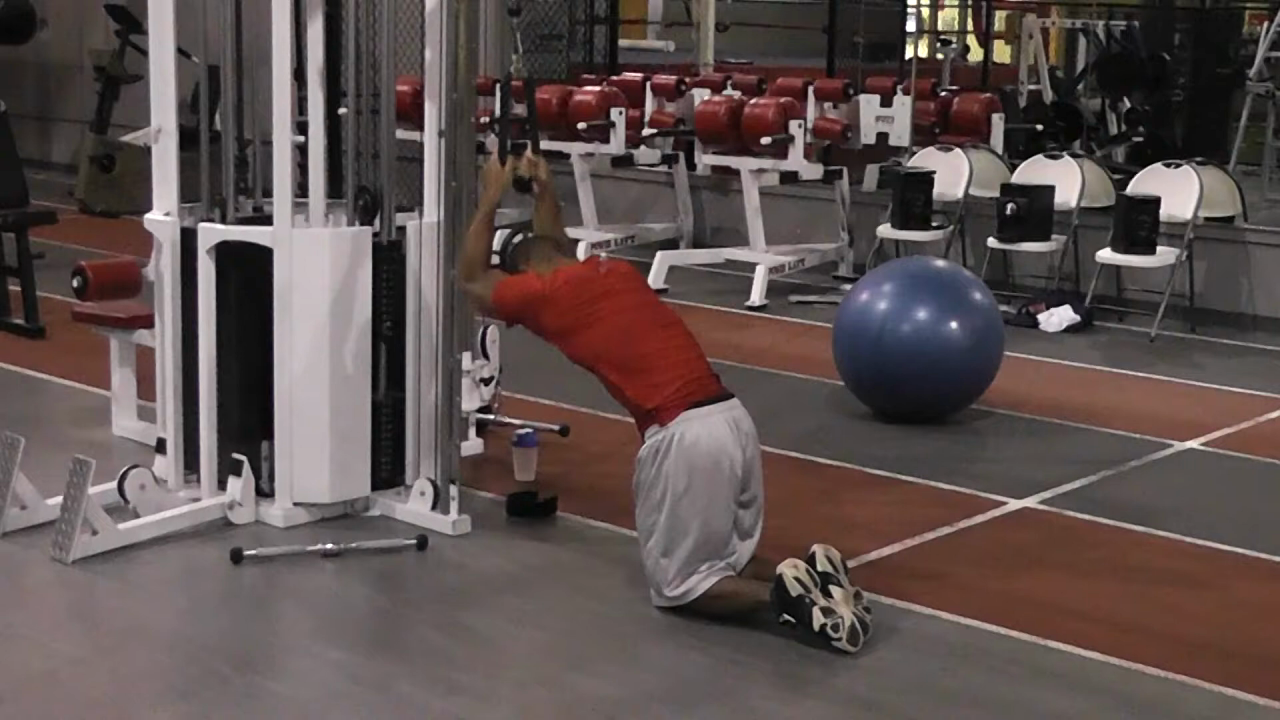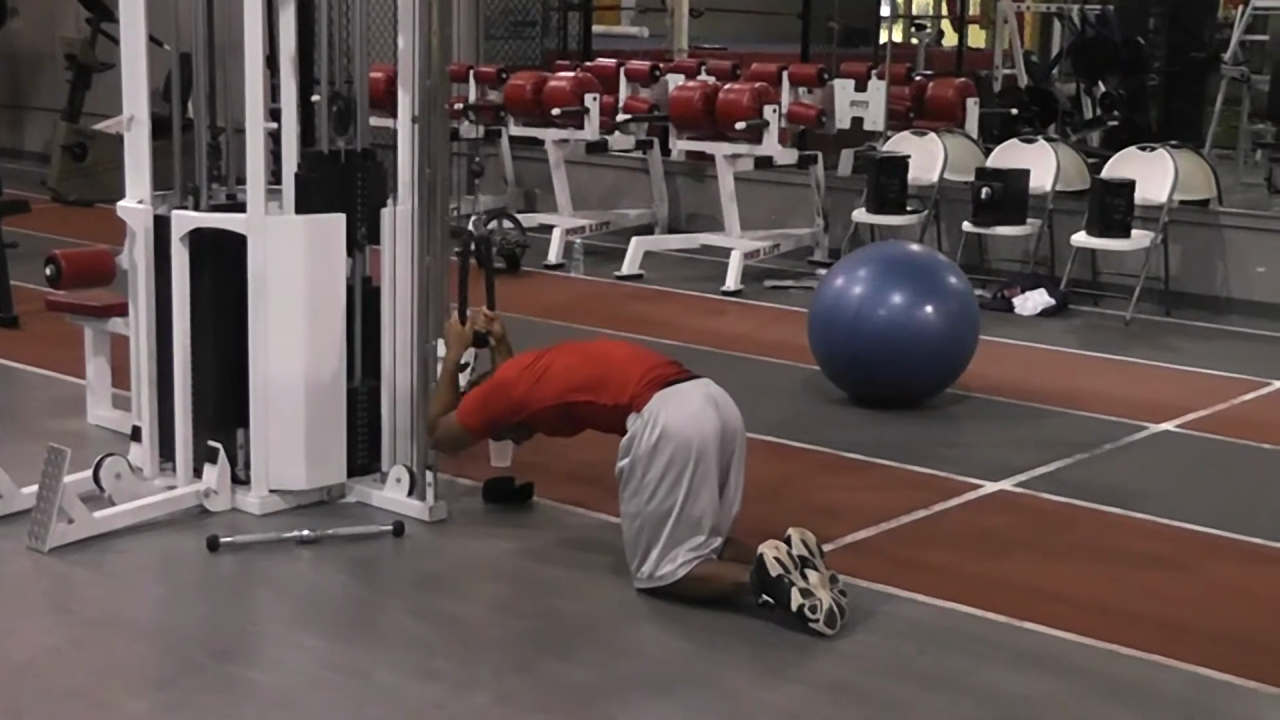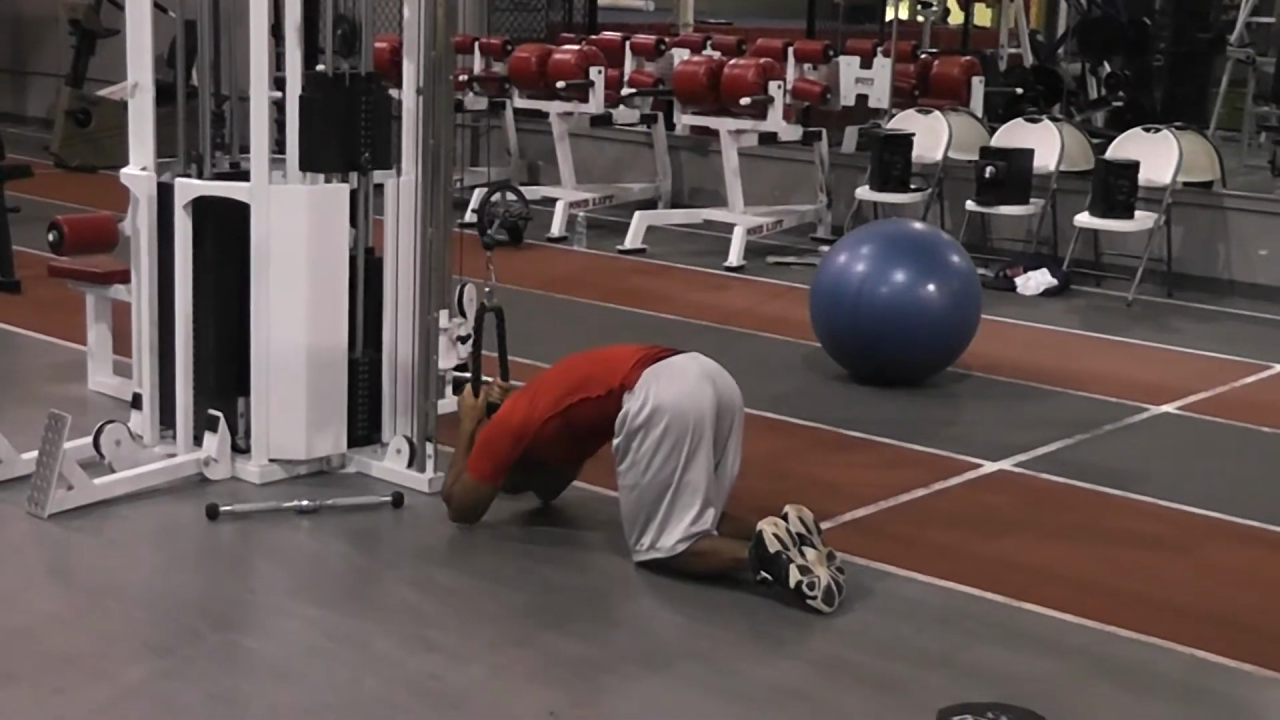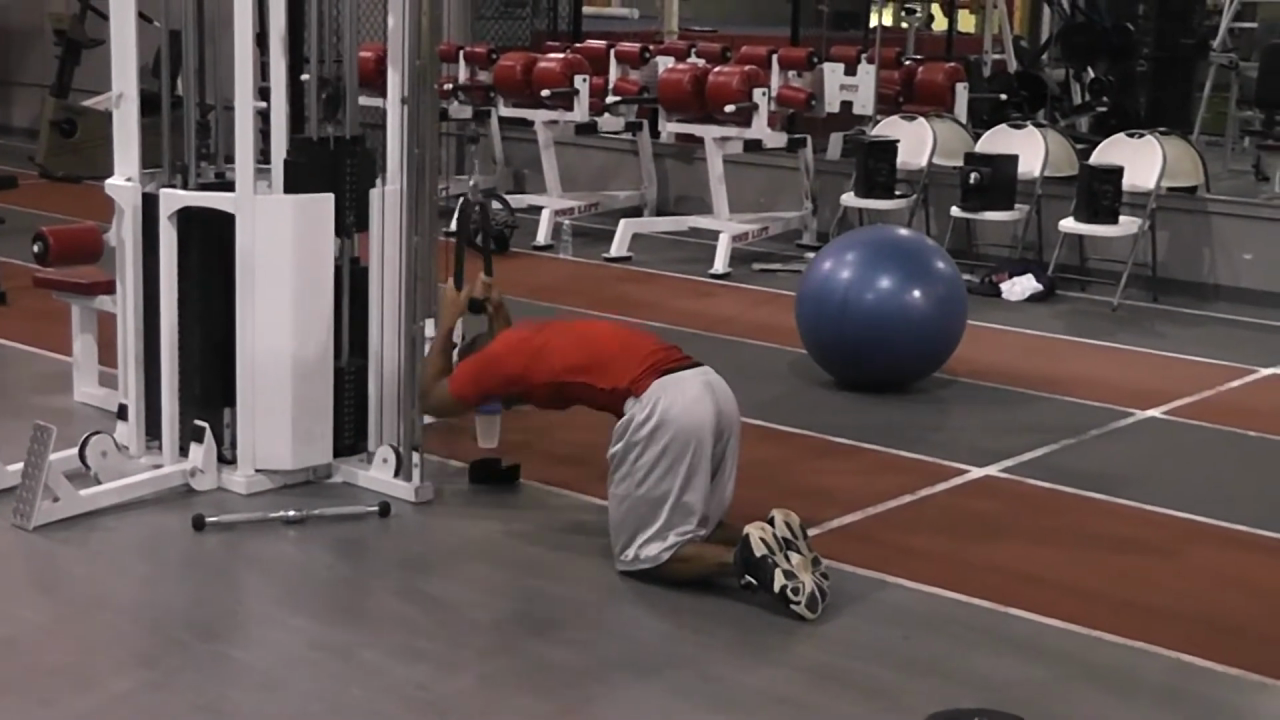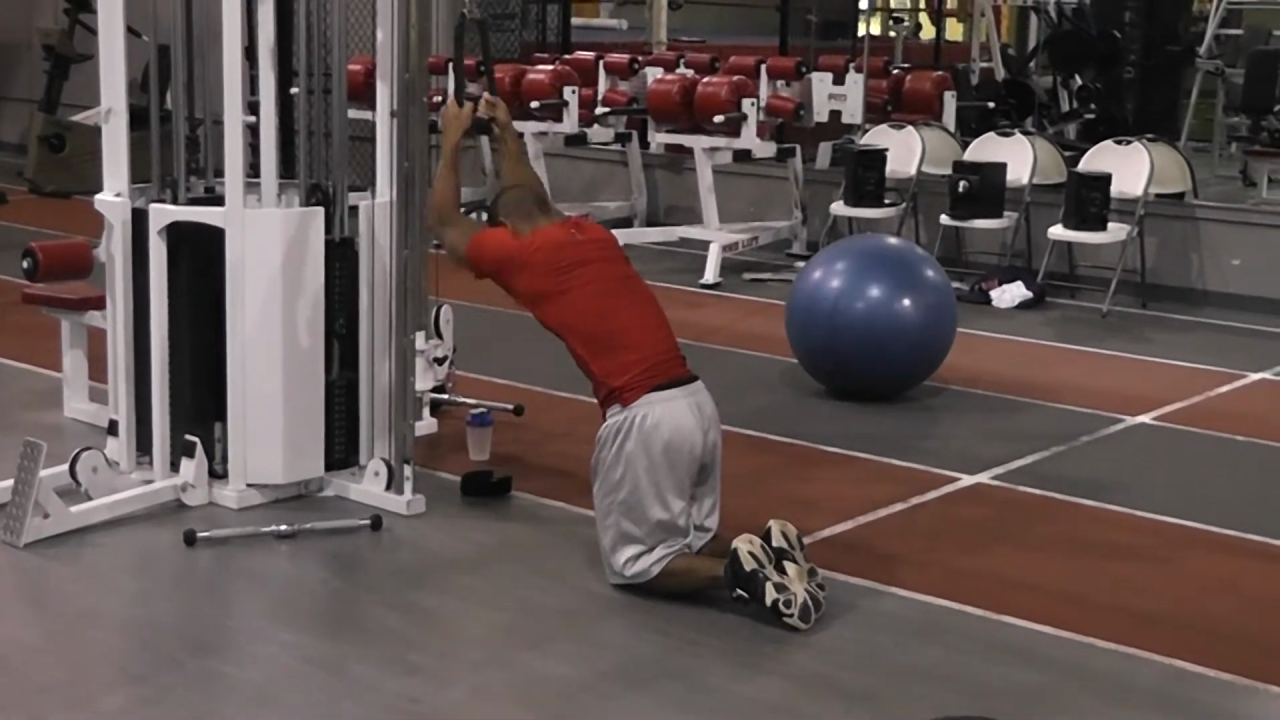
dt=1s
person 1, frame 1
left shoulder: (544, 294)
right shoulder: (615, 271)
left elbow: (472, 279)
left wrist: (490, 199)
right wrist: (545, 194)
left hip: (682, 437)
right hip: (732, 418)
left knee: (676, 588)
right knee: (726, 561)
left ankle: (782, 595)
right ankle: (806, 572)
person 1, frame 2
left shoulder: (502, 387)
right shoulder: (540, 364)
left elbow: (440, 436)
left wrist: (453, 355)
right wrist: (500, 344)
left hip: (665, 420)
right hip: (713, 400)
left knee: (659, 572)
right knee: (696, 544)
left ankle: (760, 575)
right ankle: (784, 554)
person 1, frame 3
left shoulder: (506, 427)
right shoulder: (541, 405)
left elbow: (459, 508)
right elbow: (550, 488)
left wrist: (468, 427)
left hip: (660, 397)
right hip: (709, 376)
left knee: (659, 547)
right knee: (695, 519)
left ankle: (760, 553)
right ankle: (781, 529)
person 1, frame 4
left shoulder: (498, 357)
right shoulder: (539, 336)
left elbow: (432, 400)
left wrist: (447, 323)
right wrist: (498, 314)
left hip: (664, 407)
right hip: (711, 388)
left knee: (641, 555)
right knee: (691, 527)
left ankle: (746, 557)
right ankle: (769, 536)
person 1, frame 5
left shoulder: (521, 253)
right shoulder: (590, 234)
left elbow: (444, 224)
right elbow: (530, 202)
left wrist: (452, 142)
right wrist: (505, 137)
left hip: (644, 419)
right hip: (696, 402)
left knee: (632, 563)
right knee: (689, 539)
left ankle: (736, 572)
right ankle: (762, 549)
